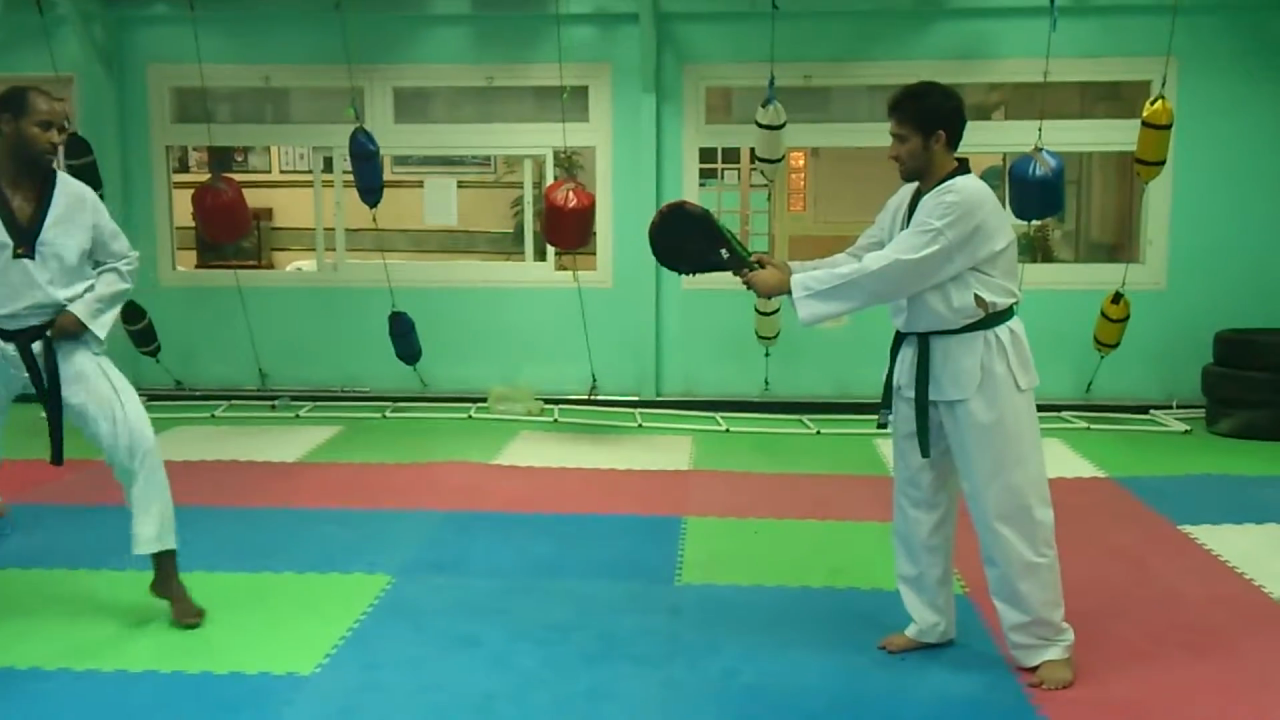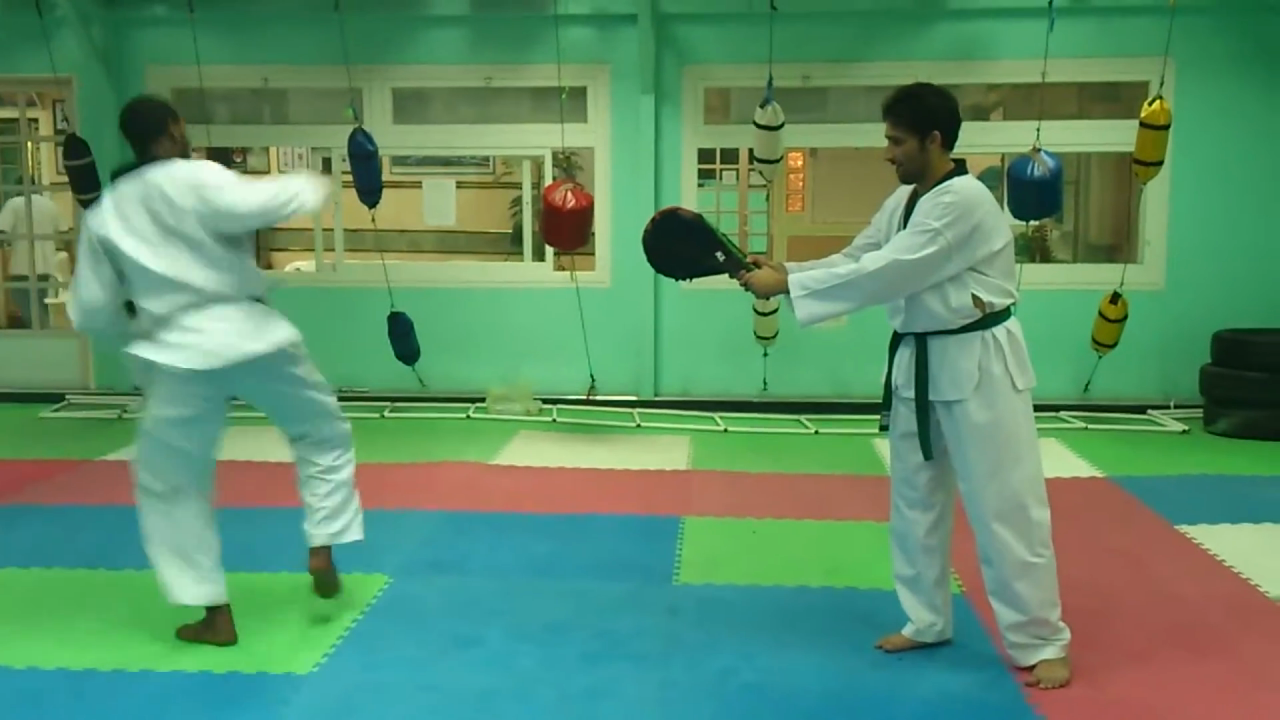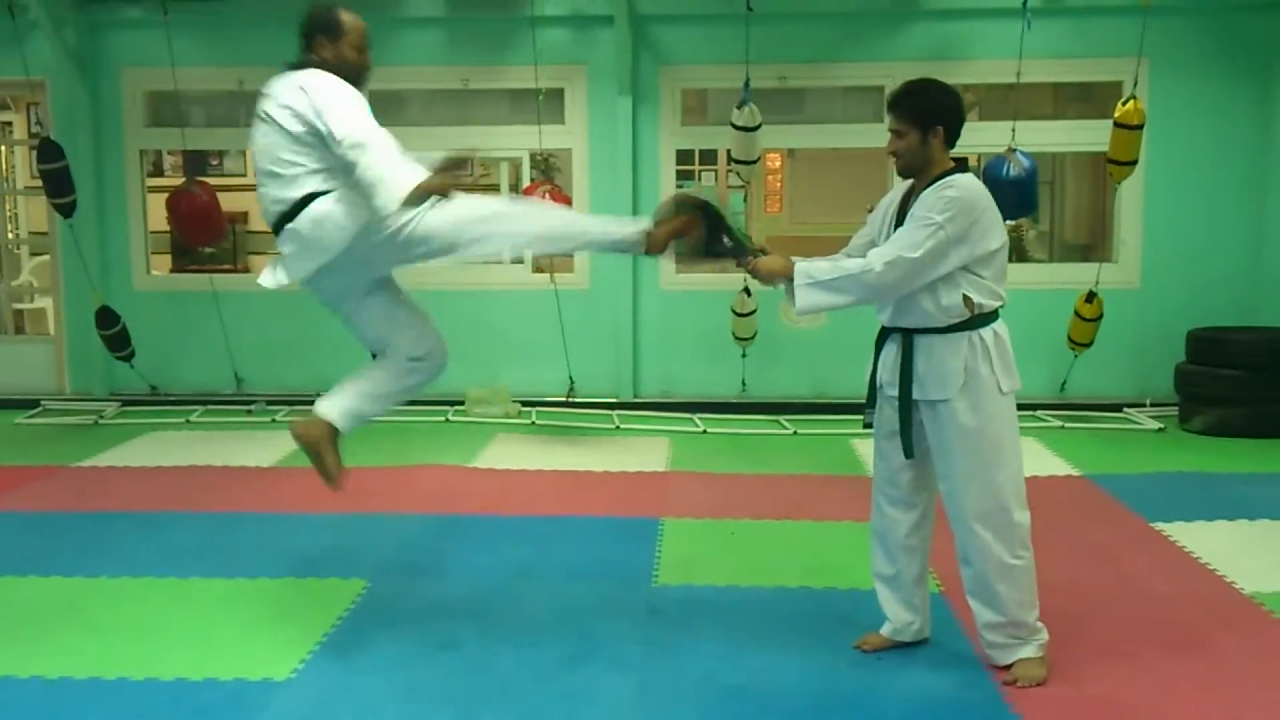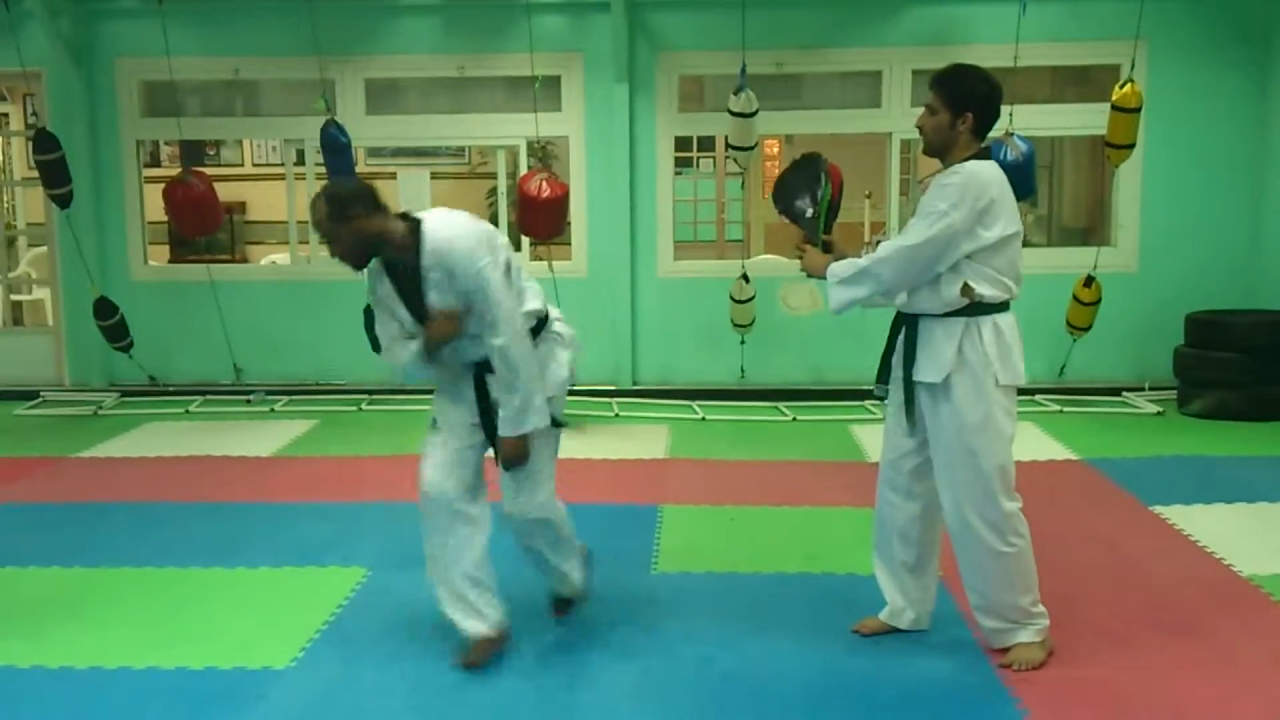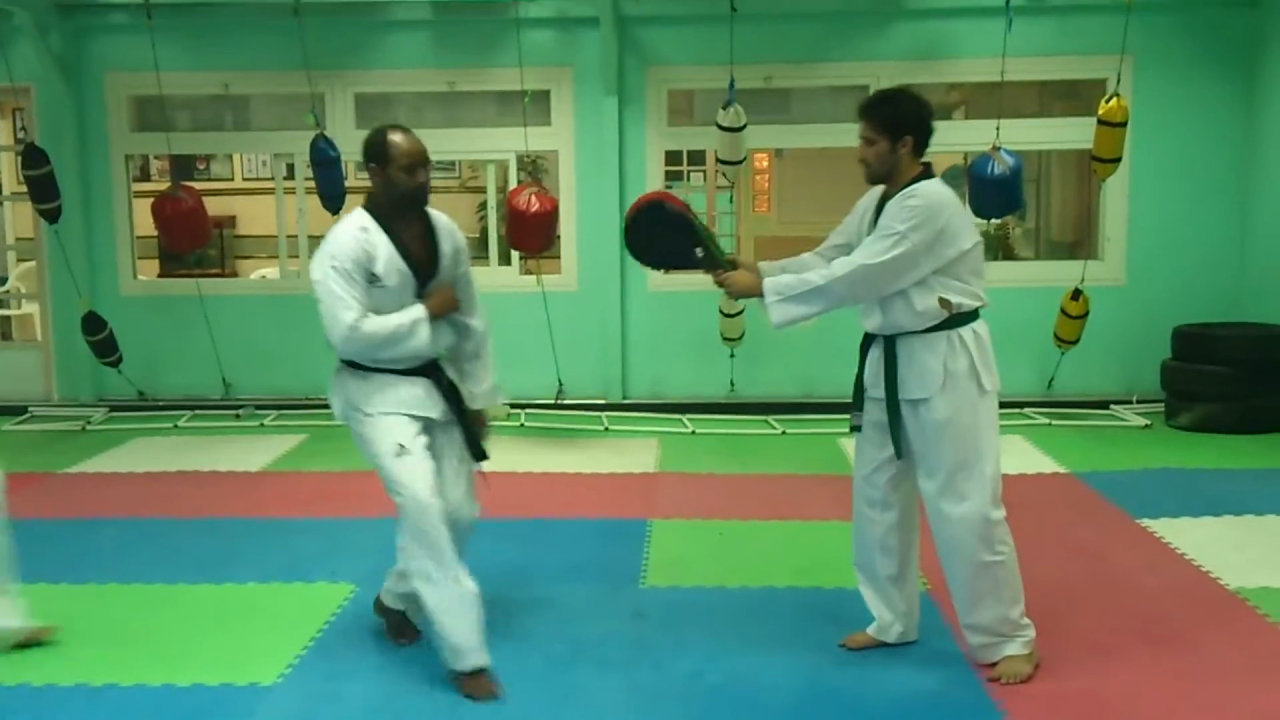
dt=0.7s
person 1, frame 1
left shoulder: (967, 200)
right shoulder: (907, 200)
left elbow: (888, 273)
right elbow: (859, 258)
left wrist: (790, 286)
right wrist: (788, 269)
left hip: (979, 365)
right hip: (921, 362)
left knee: (1007, 505)
right knee: (918, 498)
left ankle: (1045, 642)
right ankle: (929, 621)
person 1, frame 2
left shoulder: (964, 201)
right shoulder: (904, 201)
left elbow: (885, 274)
right elbow: (858, 257)
left wrist: (786, 285)
right wrist: (786, 269)
left hip: (978, 366)
right hip: (919, 363)
left knee: (1004, 505)
right knee: (915, 499)
left ankle: (1042, 641)
right ankle: (927, 621)
person 1, frame 3
left shoulder: (961, 201)
right shoulder: (904, 198)
left elbow: (885, 270)
right elbow: (869, 272)
left wrist: (787, 270)
right wrist: (794, 268)
left hip: (962, 367)
right hip: (907, 363)
left knee: (986, 507)
right knee: (896, 496)
left ankle: (1020, 641)
right ankle: (905, 620)
person 1, frame 4
left shoulder: (970, 182)
right shoulder: (962, 181)
left elbow: (905, 260)
left wrist: (831, 271)
right wrist: (850, 265)
left hip: (968, 354)
right hip: (928, 350)
left knee: (979, 496)
right knee: (903, 484)
left ankle: (1023, 627)
right ankle: (906, 607)
person 1, frame 5
left shoulder: (929, 203)
right shoulder: (876, 202)
left elbow: (855, 277)
right elbow: (827, 259)
left wrist: (763, 289)
right wrist: (761, 269)
left hip: (945, 366)
right hip: (891, 364)
left knee: (966, 506)
right knee: (878, 495)
left ankle: (1009, 639)
right ankle: (892, 621)
person 2, frame 1
left shoulder: (77, 198)
left elbow: (121, 262)
left wrist: (84, 312)
left hip: (63, 344)
left knee: (135, 439)
left ankle: (165, 572)
person 2, frame 2
left shoulder: (105, 214)
right shoulder: (195, 177)
left elbow: (92, 314)
right elbow: (253, 206)
right wrist: (305, 186)
left hip: (177, 355)
right hip: (253, 337)
left knee: (165, 487)
right knee: (325, 438)
left ankle: (215, 612)
right ankle: (323, 547)
person 2, frame 3
left shoulder: (284, 97)
right shoulder: (321, 86)
right elbow: (358, 142)
left wrist: (425, 170)
right wrist: (412, 185)
left hip: (318, 255)
right hip: (333, 227)
left knee: (417, 355)
right knee: (510, 218)
left ankle: (326, 421)
person 2, frame 4
left shoulder: (455, 238)
right shoulder: (379, 276)
left elbow: (506, 331)
right elbow: (399, 360)
left wrist: (517, 424)
right wrist: (427, 344)
left hip: (529, 356)
right hip: (465, 374)
left knee: (525, 499)
right knee: (444, 490)
left ankle: (571, 574)
right ankle: (483, 624)
person 2, frame 5
left shoulder: (444, 231)
right shoulder: (347, 243)
left elbow: (469, 320)
right elbow: (348, 333)
left wrist: (480, 396)
right wrist: (425, 313)
left hip: (433, 383)
right hip: (375, 391)
left knee: (457, 509)
right knee: (422, 506)
left ankle: (397, 600)
right ankle: (466, 653)
